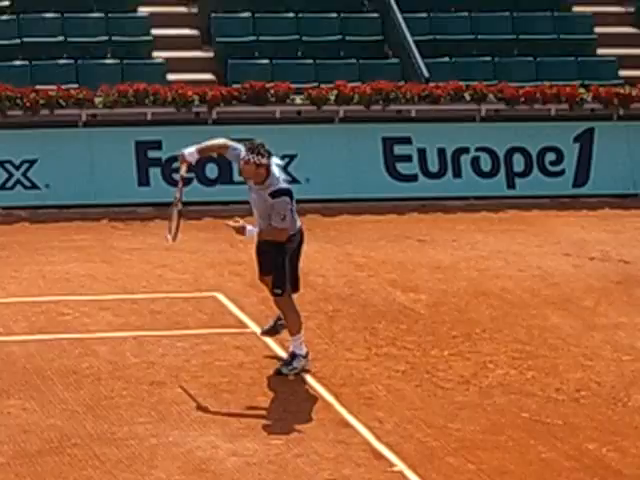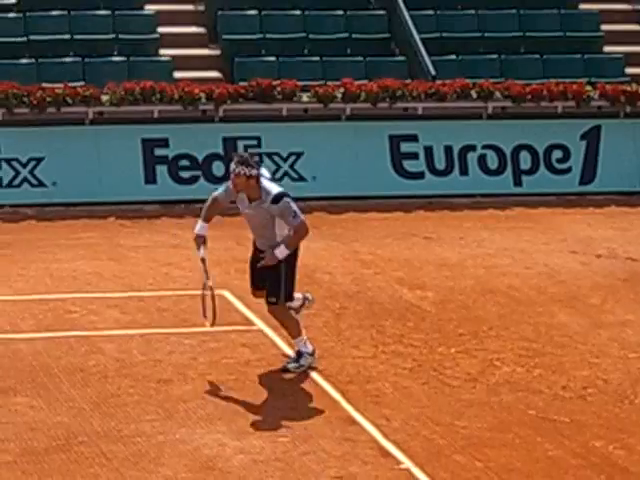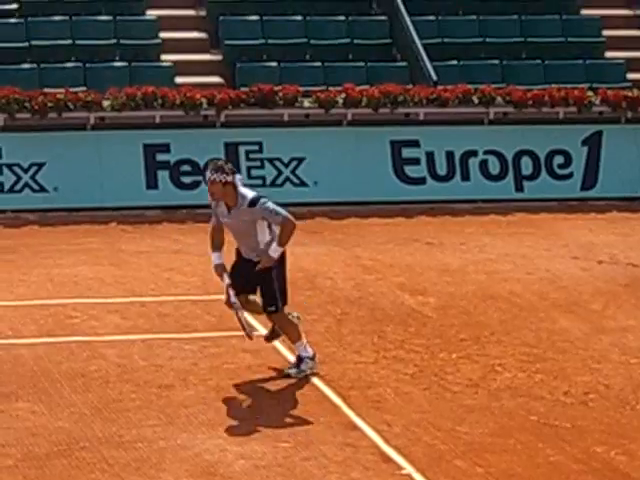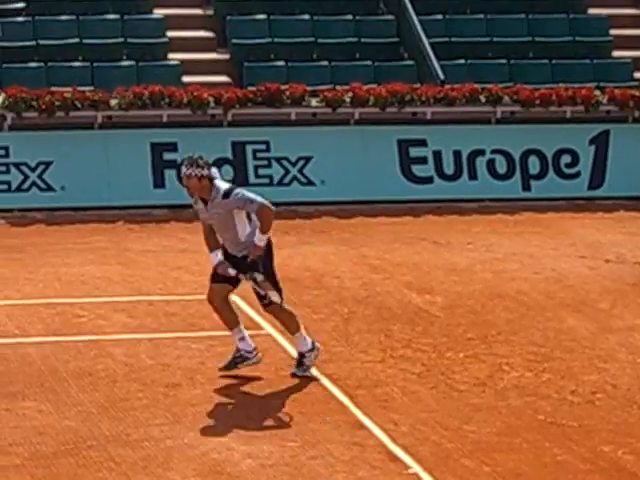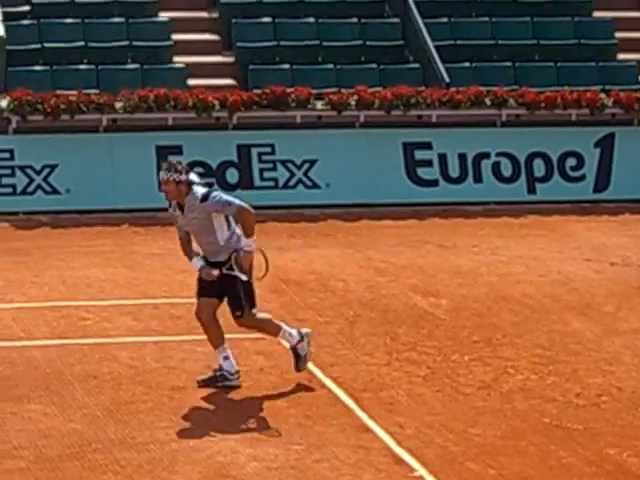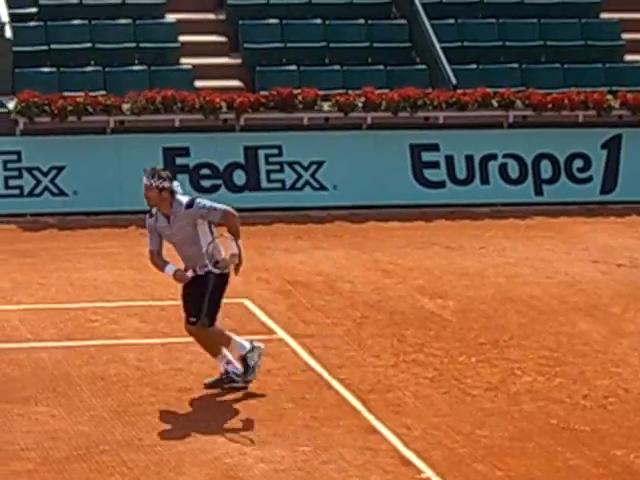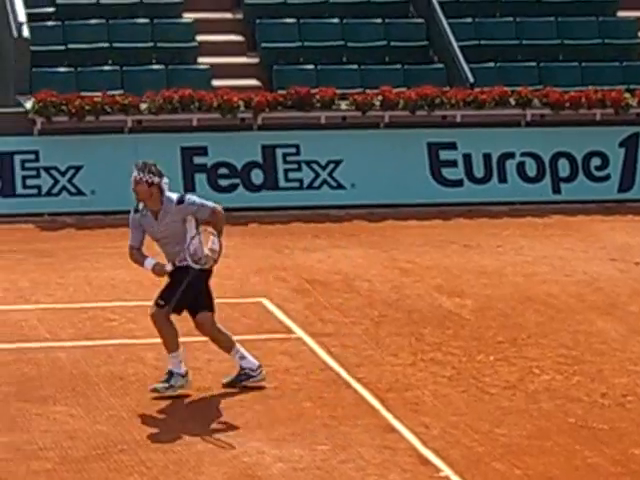
dt=0.1s
person 1, frame 1
left shoulder: (280, 193)
right shoulder: (251, 166)
left elbow: (283, 233)
right elbow: (225, 145)
left wrist: (249, 230)
right wrist: (193, 152)
left hip: (286, 241)
right hip: (265, 238)
left knee: (281, 298)
right knee: (267, 279)
left ankle: (299, 353)
right ankle: (285, 318)
person 1, frame 2
left shoulder: (277, 199)
right shoulder: (236, 189)
left elbow: (302, 228)
right elbow: (215, 201)
left wrist: (278, 254)
right wrist: (201, 228)
left hip: (283, 249)
right hip: (261, 246)
left knee: (276, 309)
right knee: (259, 293)
left ankle: (305, 350)
right ankle: (301, 301)
person 1, frame 3
left shoulder: (253, 203)
right shoulder: (217, 203)
left elbow: (289, 224)
right elbow: (216, 229)
left wrist: (274, 254)
right wrist: (216, 260)
left hip: (267, 259)
right hip: (246, 256)
left knee: (275, 313)
right knee: (235, 301)
left ankle: (306, 355)
right ankle: (281, 320)
person 1, frame 4
left shoulder: (228, 195)
right shoulder: (197, 200)
left elbow: (266, 210)
left wrist: (260, 242)
right wrist: (216, 259)
left hip: (253, 253)
right hip: (231, 252)
left knee: (272, 307)
right knee: (215, 297)
left ankle: (307, 349)
right ankle: (246, 349)
person 1, frame 5
left shoulder: (206, 199)
right shoulder: (175, 208)
left elbow: (246, 212)
right elbow: (184, 241)
left wrist: (247, 245)
right wrist: (198, 265)
left hip: (234, 261)
right hip: (212, 262)
left knee: (246, 319)
right knee: (203, 313)
left ankle: (296, 338)
right ankle: (228, 370)
person 1, frame 6
left shoulder: (191, 207)
right shoulder: (154, 220)
left elbow: (231, 216)
right elbow: (154, 255)
left wrist: (235, 249)
right wrist: (172, 270)
left hip: (213, 271)
right hip: (192, 272)
left knee: (198, 327)
right knee: (194, 328)
left ankle: (247, 350)
right ankle: (234, 372)
person 1, frame 7
left shoulder: (181, 203)
right shoulder: (138, 215)
left elbow: (217, 212)
right elbow: (134, 251)
left wrist: (217, 245)
right wrist: (150, 264)
left hip: (194, 269)
right hip: (179, 269)
left knee: (159, 315)
right knee: (206, 326)
left ankle: (178, 372)
right ankle: (249, 367)
